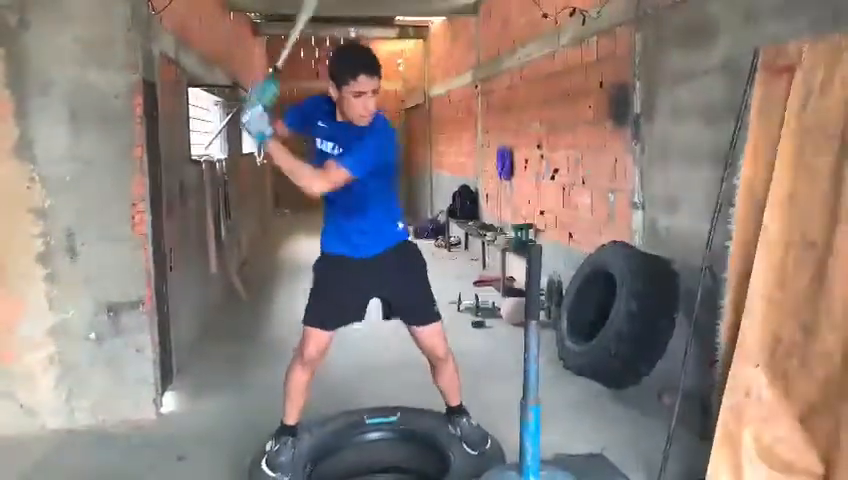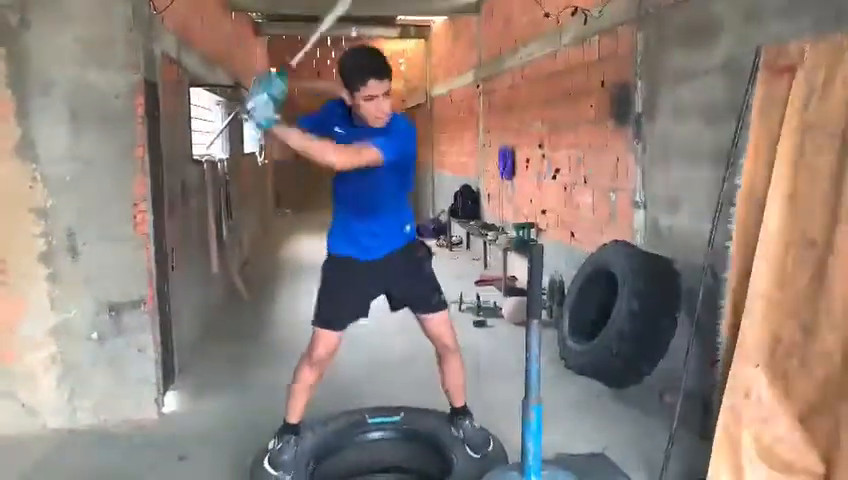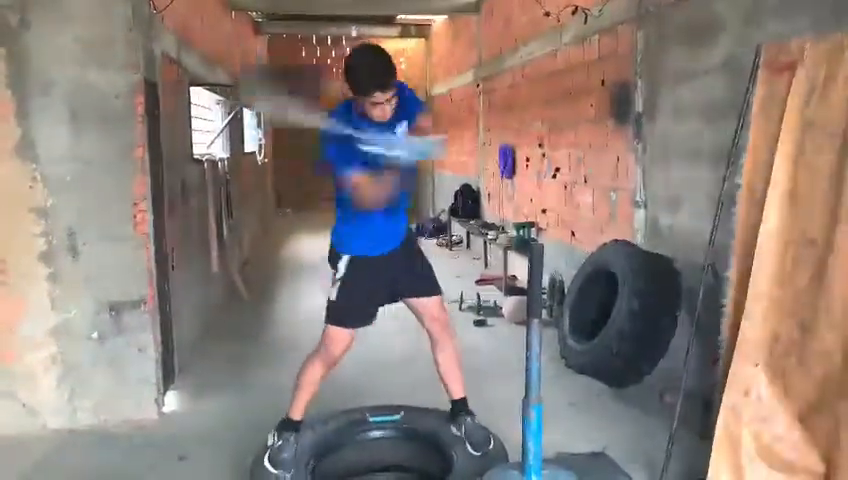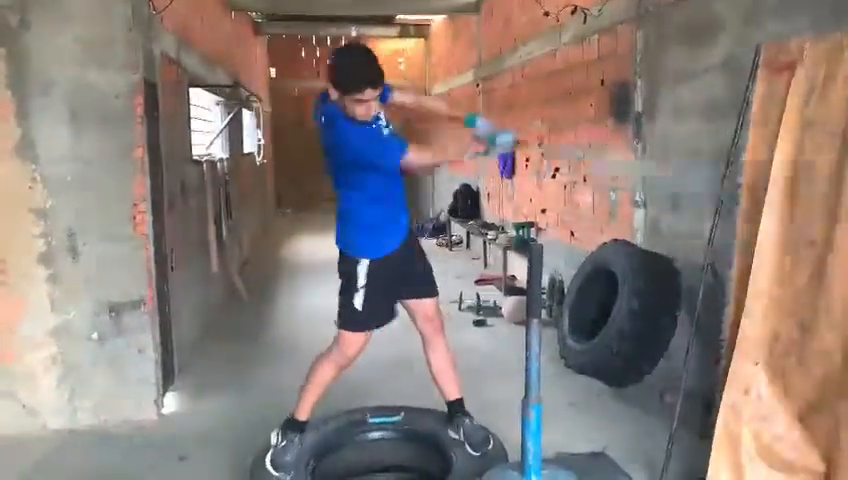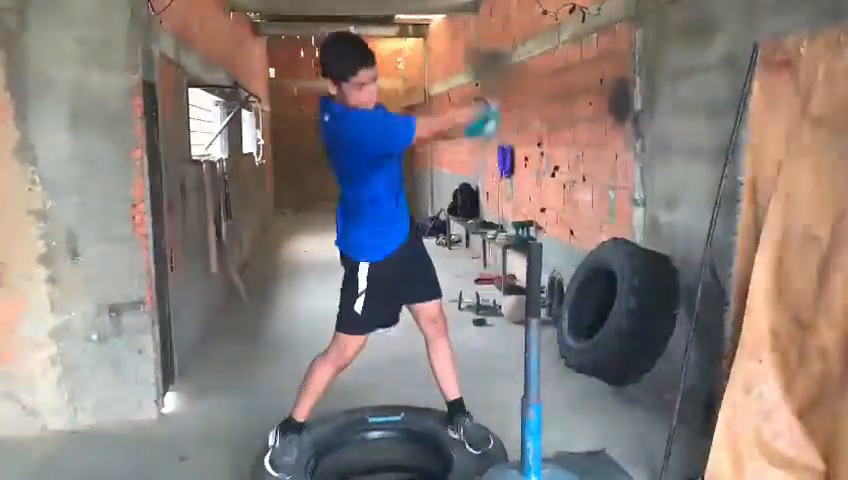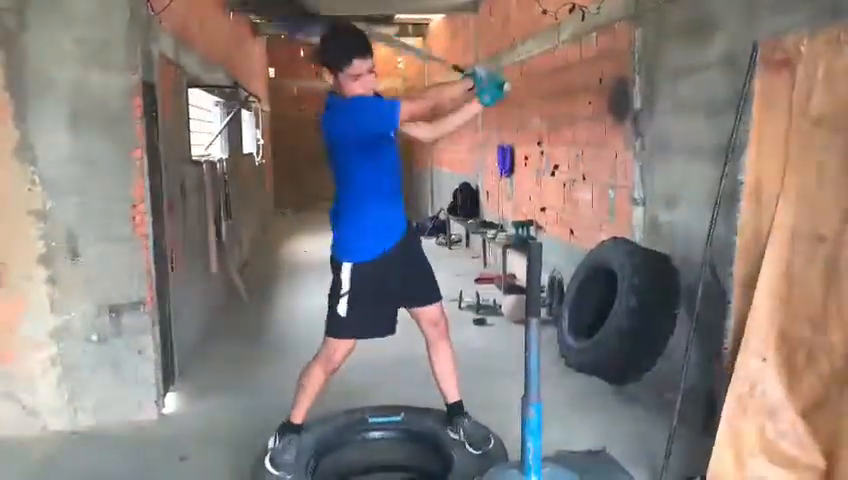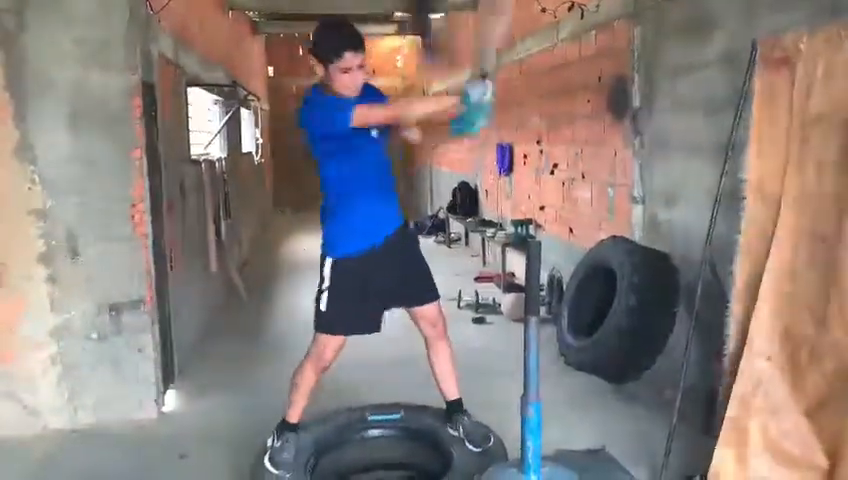
dt=0.1s
person 1, frame 1
left shoulder: (379, 136)
right shoulder: (317, 109)
left elbow: (317, 184)
right elbow: (279, 128)
left wrist: (266, 139)
right wrist: (267, 126)
left hip: (392, 251)
right hip: (339, 255)
left knee: (437, 347)
right knee: (309, 353)
left ankle: (458, 416)
right ankle: (285, 436)
person 1, frame 2
left shoulder: (400, 131)
right shoulder: (333, 116)
left elbow: (340, 159)
right elbow: (302, 142)
left wrist: (276, 126)
right wrist: (278, 119)
left hip: (403, 248)
right hip: (351, 256)
left knee: (447, 340)
right knee: (321, 351)
left ankle: (461, 416)
right ankle: (288, 434)
person 1, frame 3
left shoulder: (403, 99)
right shoulder: (340, 127)
left elbow: (428, 131)
right elbow: (368, 199)
right wrist: (394, 172)
left hip: (398, 240)
right hip: (357, 250)
left knee: (440, 325)
right knee: (332, 348)
left ankle: (461, 414)
right ankle: (288, 430)
person 1, frame 4
left shoulder: (342, 105)
right shoulder: (351, 134)
left elbow: (404, 100)
right elbow: (419, 161)
left wrist: (454, 114)
left hip: (397, 234)
right hip: (367, 248)
left knee: (432, 322)
right knee: (346, 349)
left ankle: (457, 415)
right ankle: (292, 429)
person 1, frame 5
left shoulder: (360, 101)
right shoulder: (354, 126)
left elbow: (415, 125)
right elbow: (431, 128)
left wrist: (466, 113)
right wrist: (479, 110)
left hip: (401, 234)
right hip: (370, 251)
left knee: (435, 323)
right knee: (344, 350)
left ankle: (457, 415)
right ankle: (290, 430)
person 1, frame 6
left shoulder: (368, 101)
right shoulder: (342, 114)
left elbow: (418, 132)
right elbow: (421, 107)
left wrist: (476, 105)
right wrist: (473, 84)
left hip: (398, 236)
right hip: (360, 252)
left knee: (436, 324)
right knee: (334, 353)
left ankle: (457, 416)
right ankle: (289, 432)
person 1, frame 7
left shoulder: (366, 94)
right shoulder: (317, 108)
left elbow: (406, 128)
right elbow: (389, 114)
left wrist: (435, 121)
right wrist: (458, 101)
left hip: (393, 233)
right hip: (350, 250)
left knee: (434, 323)
right knee: (325, 351)
left ankle: (456, 414)
right ankle: (286, 431)
